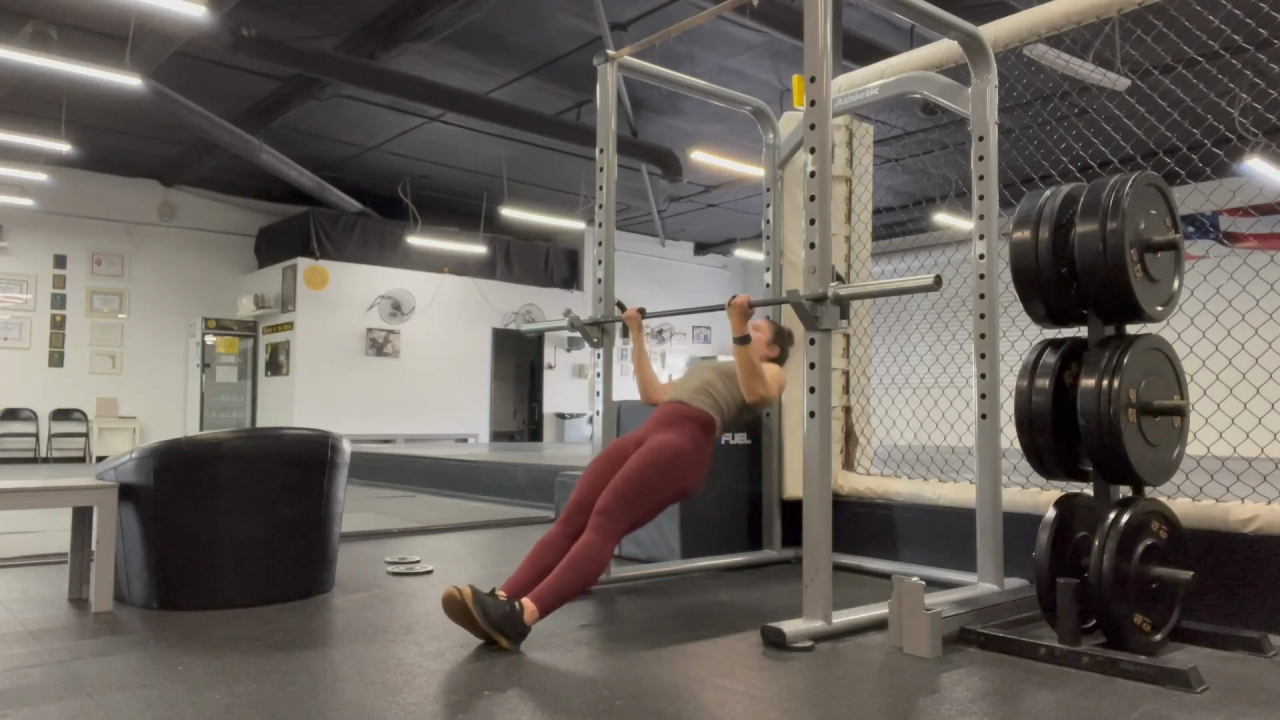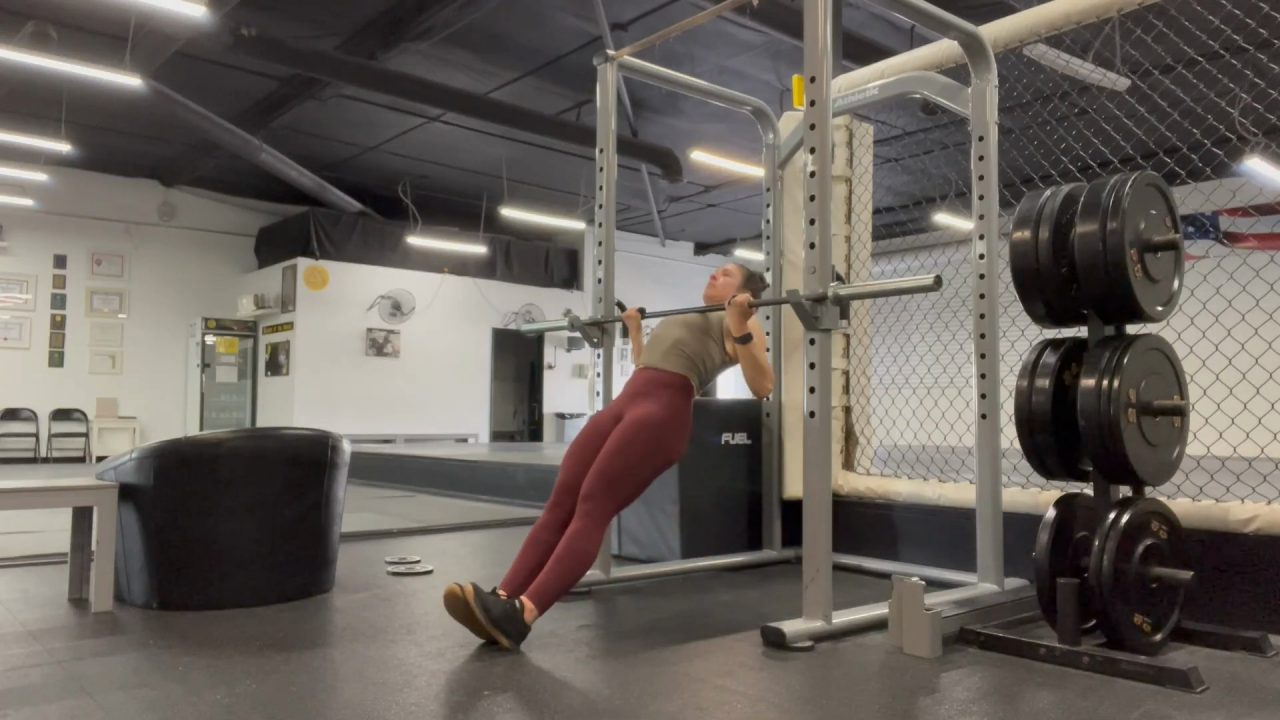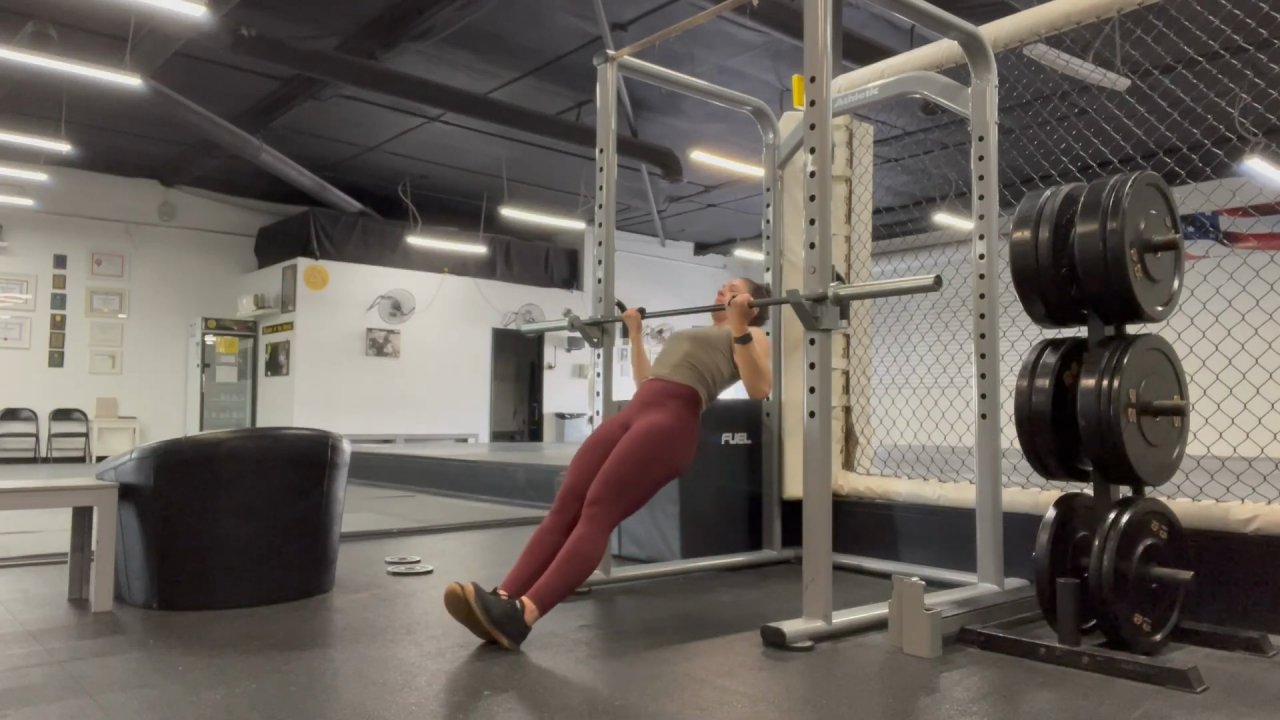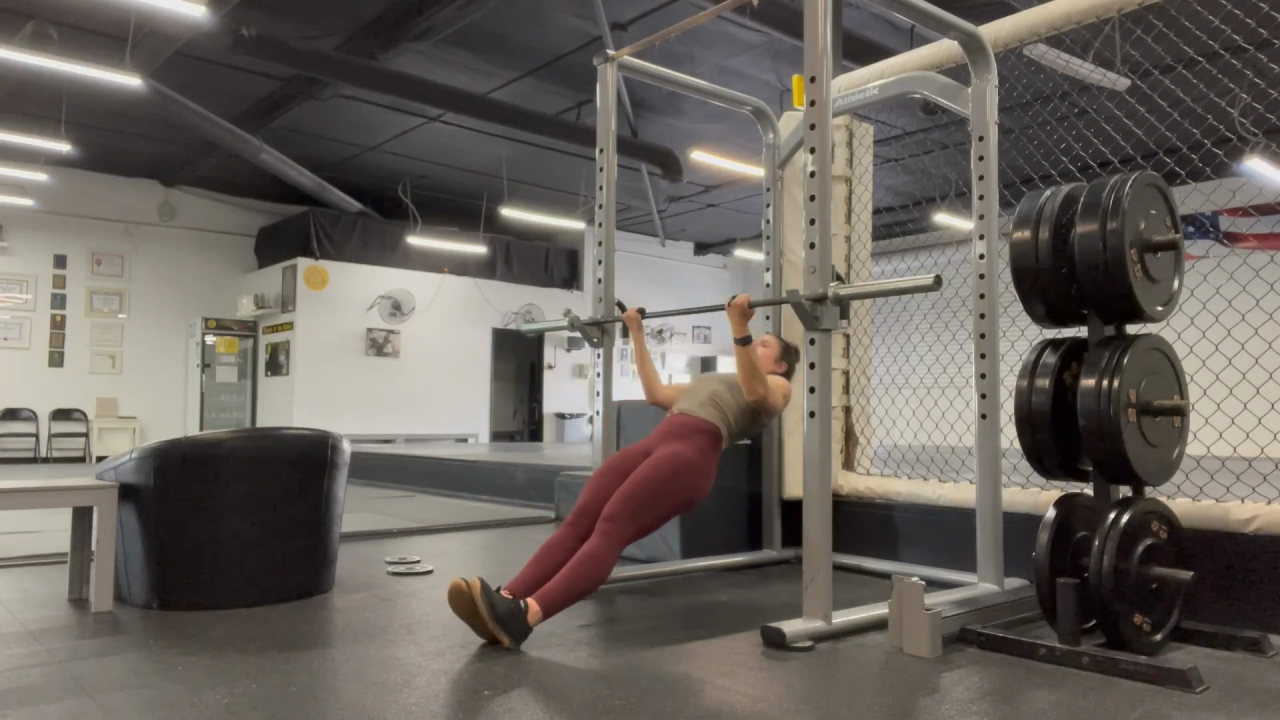
dt=0.3s
person 1, frame 1
left shoulder: (770, 372)
right shoulder: (712, 371)
left elbow: (756, 393)
right elbow: (651, 393)
left wrist: (739, 329)
right wrist: (637, 334)
left hip: (686, 441)
right hip: (647, 433)
left knee: (604, 524)
right knee: (570, 520)
left ankle: (519, 617)
right ankle: (501, 601)
person 1, frame 2
left shoulder: (735, 325)
right shoulder: (684, 322)
left elbow: (763, 387)
left wrist: (740, 325)
right wrist: (635, 331)
left hip: (664, 412)
right hip: (624, 403)
left knee: (592, 509)
right knee: (560, 506)
left ankle: (520, 616)
right ankle: (501, 601)
person 1, frame 3
left shoulder: (748, 335)
right shoulder: (696, 339)
left elbow: (760, 389)
left wrist: (740, 328)
right wrist: (636, 333)
left hip: (672, 420)
right hip: (633, 411)
left knee: (597, 513)
right knee: (565, 510)
left ankle: (520, 616)
right ankle: (502, 601)
person 1, frame 4
left shoulder: (777, 389)
right shoulder: (711, 381)
left elbow: (756, 393)
right elbow: (655, 393)
left wrist: (741, 329)
right wrist: (638, 334)
left hip: (694, 452)
right hip: (653, 441)
left knee: (610, 528)
right knee: (577, 523)
left ankle: (523, 617)
right ankle: (506, 599)
